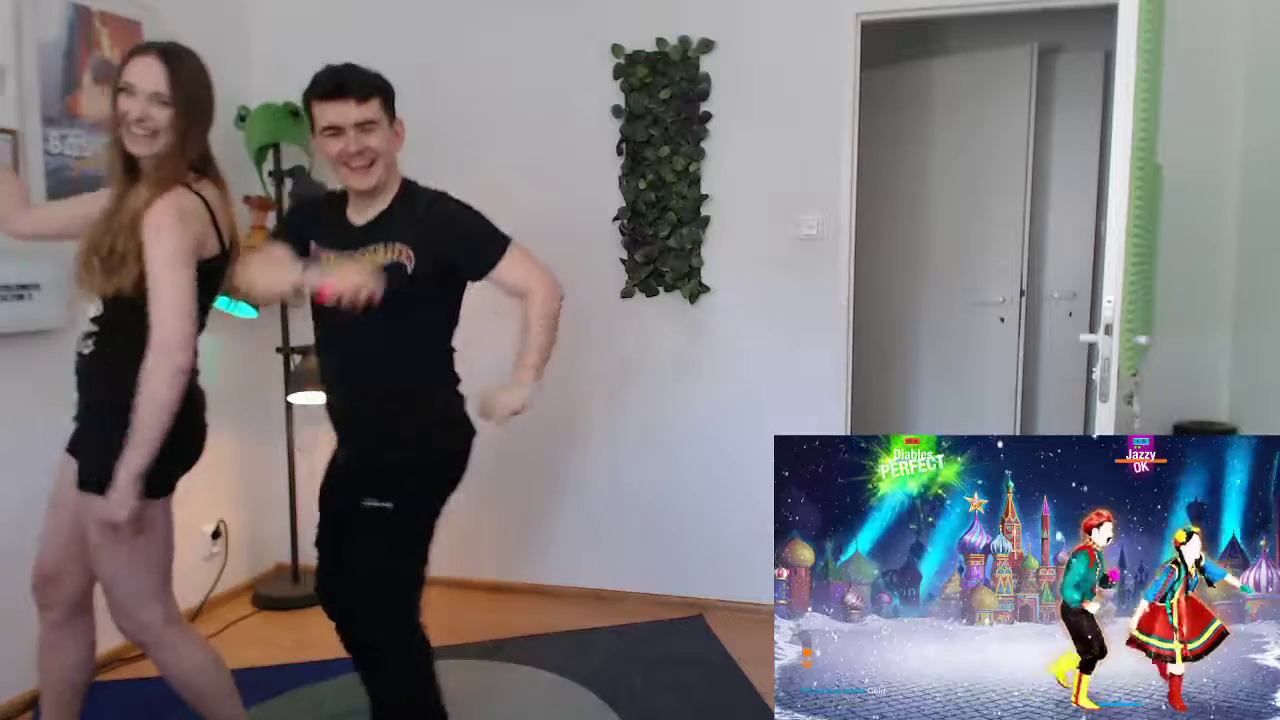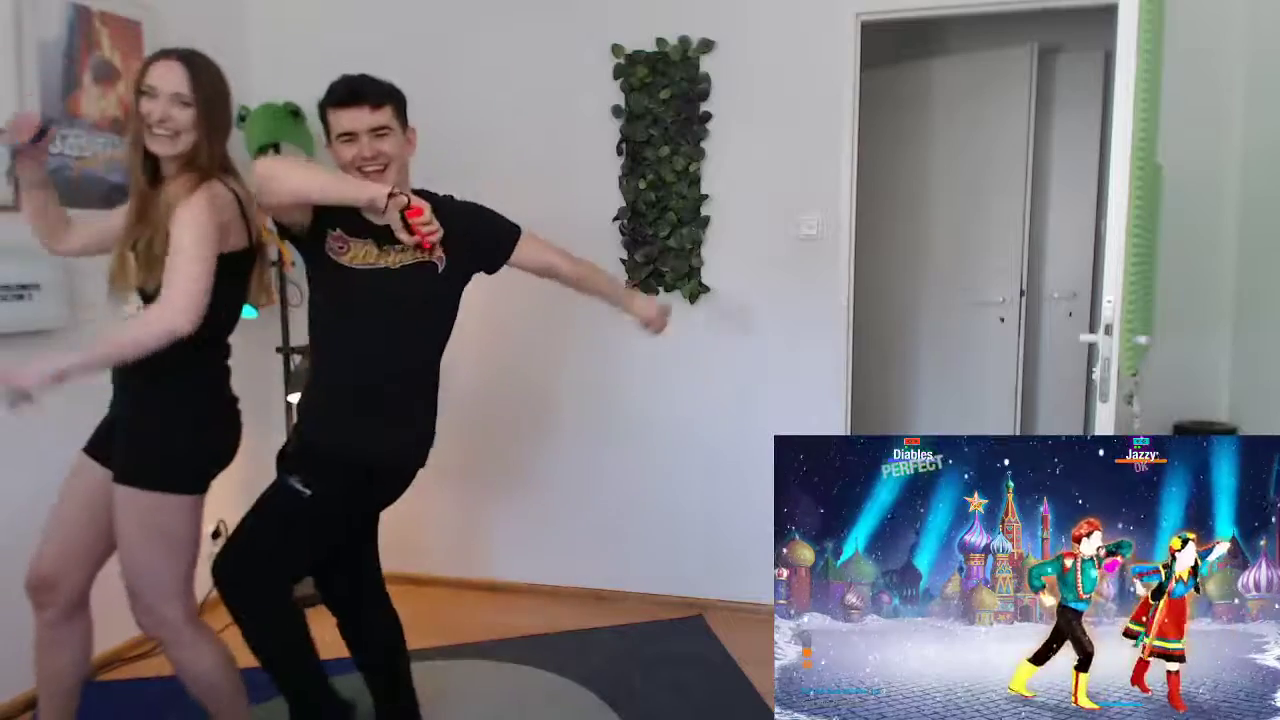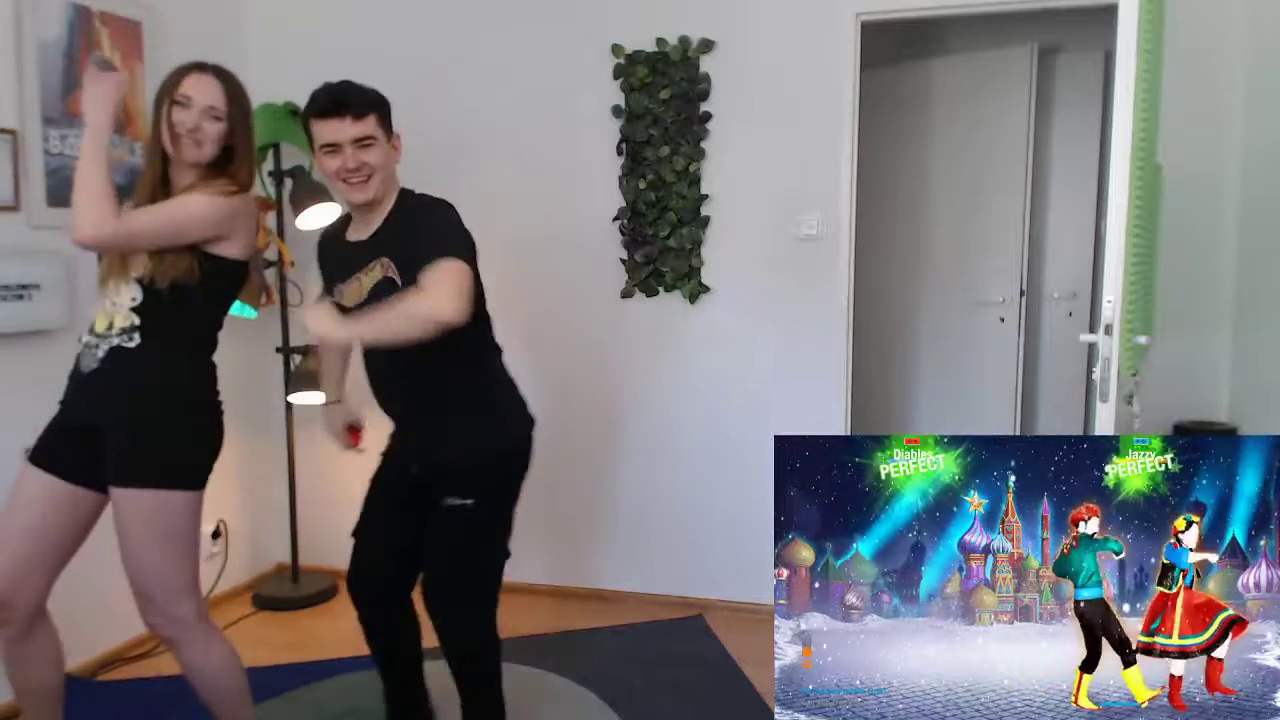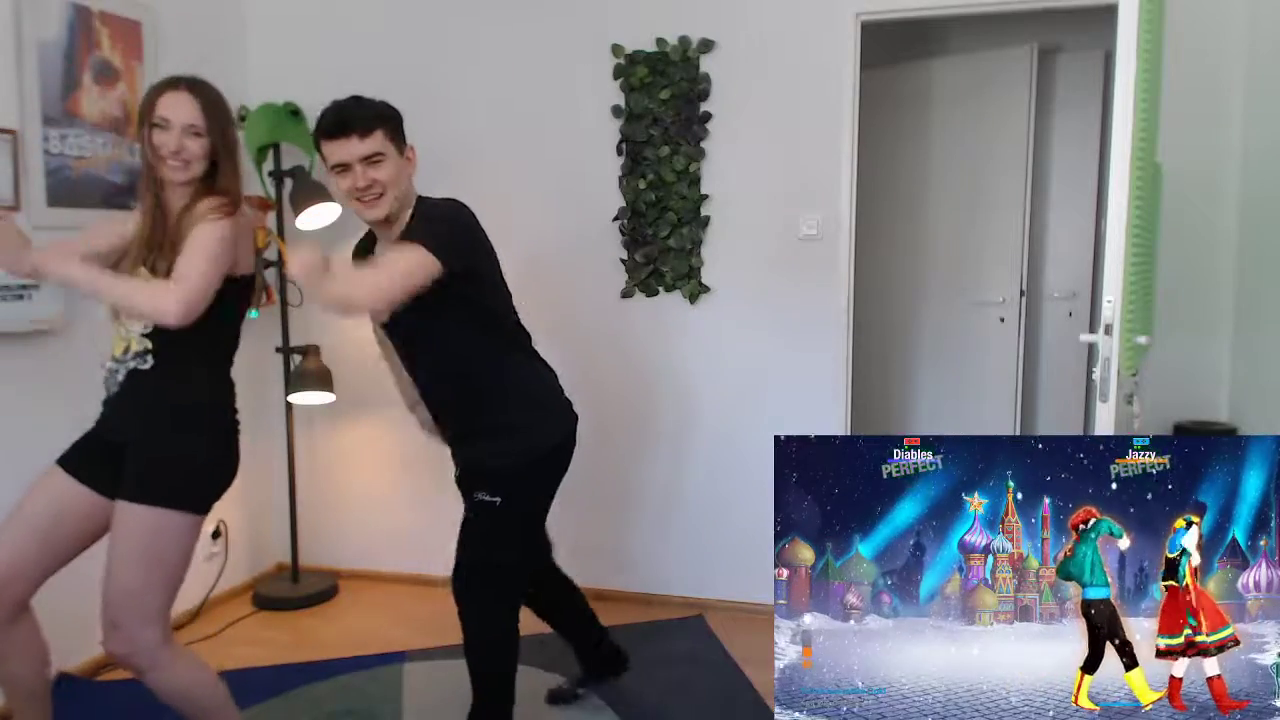
dt=0.5s
person 1, frame 1
left shoulder: (172, 207)
right shoulder: (140, 194)
left elbow: (171, 350)
left wrist: (128, 473)
left hip: (140, 425)
right hip: (114, 413)
left knee: (145, 616)
right knee: (57, 584)
person 1, frame 2
left shoulder: (204, 198)
right shoulder: (161, 199)
left elbow: (180, 316)
right elbow: (64, 235)
left wrist: (54, 366)
left hip: (179, 417)
right hip: (144, 411)
left knee: (164, 615)
person 1, frame 3
left shoulder: (225, 204)
right shoulder: (155, 203)
left elbow: (94, 230)
left wrist: (95, 120)
left hip: (164, 416)
right hip: (91, 409)
left knee: (173, 616)
person 1, frame 4
left shoulder: (220, 219)
right shoulder: (149, 222)
left elbow: (174, 306)
left wrist: (75, 268)
left hip: (187, 438)
right hip: (122, 429)
left knee: (133, 640)
person 2, frame 1
left shoulder: (438, 218)
right shoulder: (313, 220)
left elbow: (542, 288)
right elbow: (250, 274)
left wrist: (523, 382)
right wrist: (312, 277)
left hip: (420, 450)
right hip: (356, 449)
left knee: (381, 606)
right knee: (340, 591)
person 2, frame 2
left shoulder: (453, 222)
right shoulder: (320, 214)
left elbow: (550, 260)
right elbow: (265, 178)
left wrist: (631, 302)
right wrist: (385, 199)
left hip: (376, 446)
right hip: (327, 441)
left knee: (243, 574)
right knee: (349, 587)
person 2, frame 3
left shoulder: (431, 220)
right shoulder: (332, 247)
left elbow: (445, 306)
left wrist: (344, 330)
right wrist: (336, 399)
left hip: (481, 442)
right hip: (413, 446)
left knee: (454, 597)
right knee: (371, 582)
person 2, frame 4
left shoulder: (447, 224)
right shoulder: (369, 253)
left elbow: (360, 295)
left wrist: (309, 271)
right wrist: (444, 423)
left hip: (528, 439)
right hip: (478, 446)
left knee: (483, 585)
right knee: (519, 569)
right ankle: (601, 657)
person 3, frame 1
left shoulder: (1097, 553)
right shoulder: (1083, 555)
left elbow: (1099, 582)
right elbow: (1067, 587)
left wrist: (1110, 578)
right wrist: (1084, 603)
left hip: (1082, 608)
right hip: (1072, 610)
left knee: (1099, 650)
right knee: (1090, 652)
left ankle: (1060, 667)
right ankle: (1079, 697)
person 3, frame 2
left shoulder: (1098, 555)
right shoulder: (1065, 561)
left elbow: (1126, 545)
right elbow: (1034, 572)
left wrist: (1118, 558)
right wrist: (1042, 594)
left hip: (1077, 613)
right hip: (1067, 612)
left knee: (1049, 649)
right knee: (1086, 651)
left ankle: (1018, 683)
right ankle: (1079, 696)
person 3, frame 3
left shoulder: (1069, 545)
right shoulder: (1083, 541)
left elbow: (1057, 569)
right elbow: (1110, 544)
right wrist: (1119, 551)
left hip: (1098, 602)
right hip: (1087, 604)
left knee: (1123, 645)
right knee: (1094, 651)
left ankle: (1140, 692)
right ankle: (1079, 697)
person 3, frame 4
left shoulder: (1072, 551)
right shoulder: (1084, 538)
left elbow: (1061, 573)
right elbow: (1104, 524)
right wrist: (1121, 536)
left hip: (1104, 603)
right hip: (1094, 604)
left knee: (1124, 647)
right knee: (1096, 652)
left ankle: (1144, 695)
right ankle: (1079, 697)
person 4, frame 1
left shoulder: (1199, 560)
right shoulder: (1173, 569)
left elbow: (1219, 572)
right elbow: (1151, 593)
left wrist: (1241, 585)
right wrist: (1136, 618)
left hip: (1184, 605)
right hip: (1167, 609)
left knee: (1202, 636)
right knee: (1180, 649)
left ankle: (1163, 663)
right ankle: (1175, 695)
person 4, frame 2
left shoulder: (1195, 561)
right shoulder: (1162, 571)
left elbow: (1224, 545)
right elbow: (1135, 571)
left wrist: (1209, 560)
right wrist: (1139, 588)
left hip: (1179, 606)
right hip: (1162, 608)
left knee: (1152, 645)
right knee: (1174, 649)
left ankle: (1137, 678)
right ankle: (1174, 695)
person 4, frame 3
left shoulder: (1191, 552)
right shoulder: (1171, 548)
right elbow: (1186, 558)
right wrist: (1206, 555)
left hip: (1190, 600)
right hip: (1172, 603)
left knee: (1226, 626)
right knee: (1182, 651)
left ankle: (1214, 681)
right ankle: (1174, 695)
person 4, frame 4
left shoulder: (1187, 554)
right shoulder: (1177, 544)
right elbow: (1178, 535)
right wrist: (1194, 552)
left hip: (1195, 603)
right hip: (1180, 603)
left knee: (1209, 648)
right knee: (1191, 649)
left ankle: (1222, 700)
right ankle: (1174, 695)
